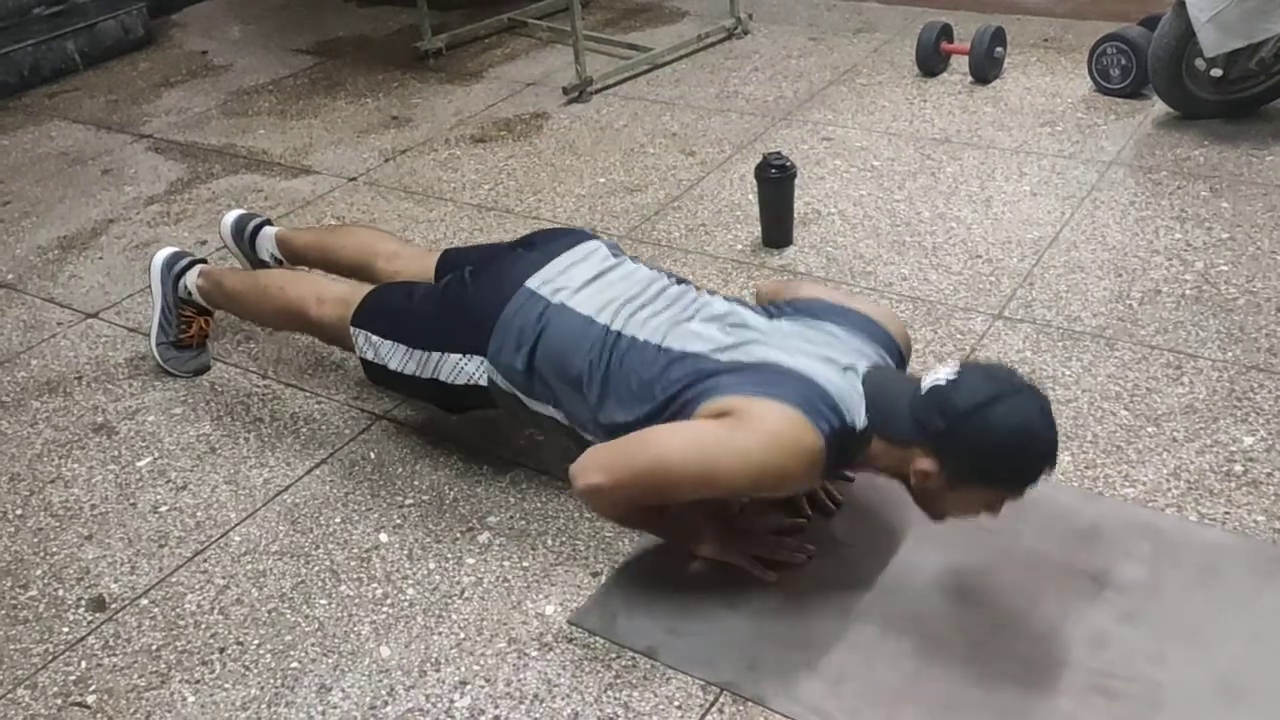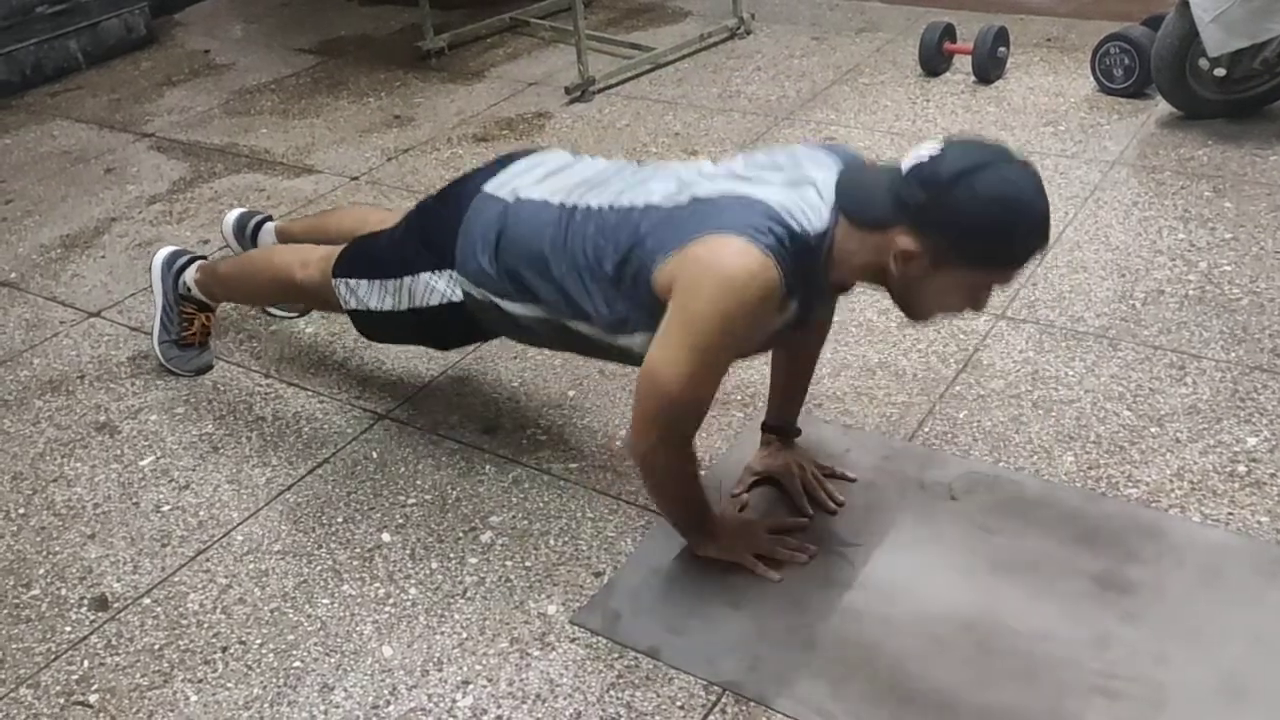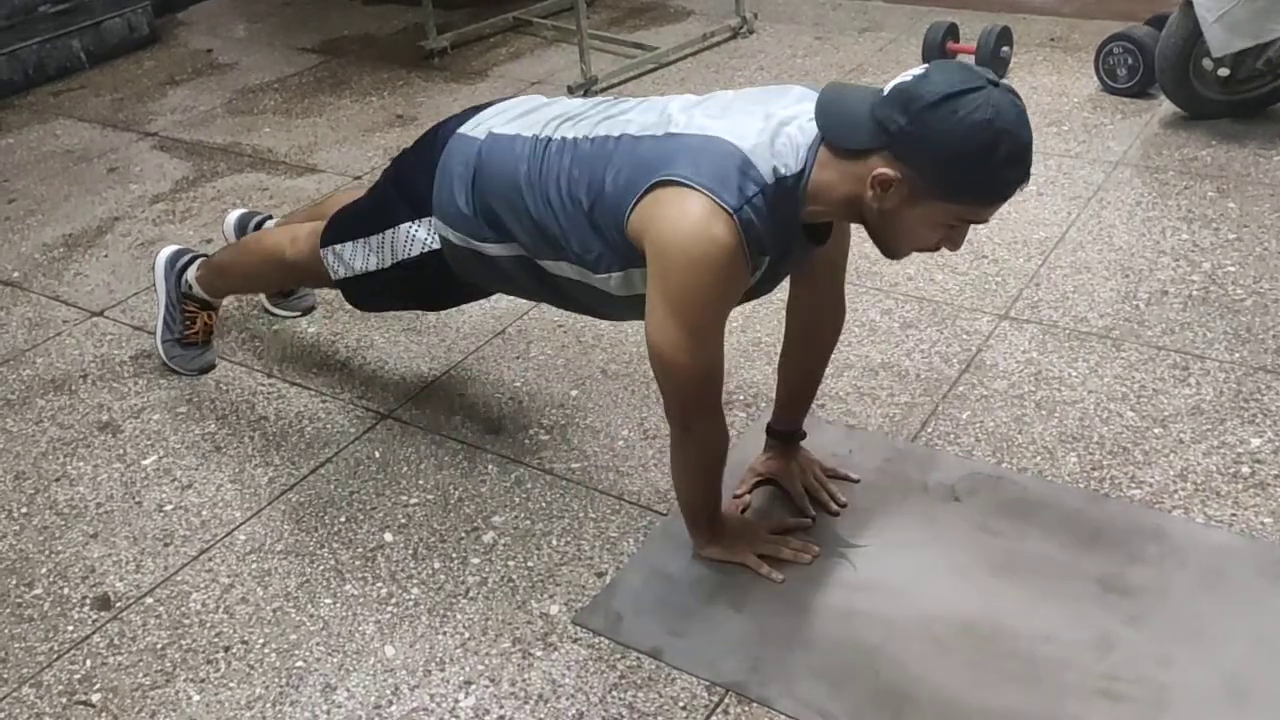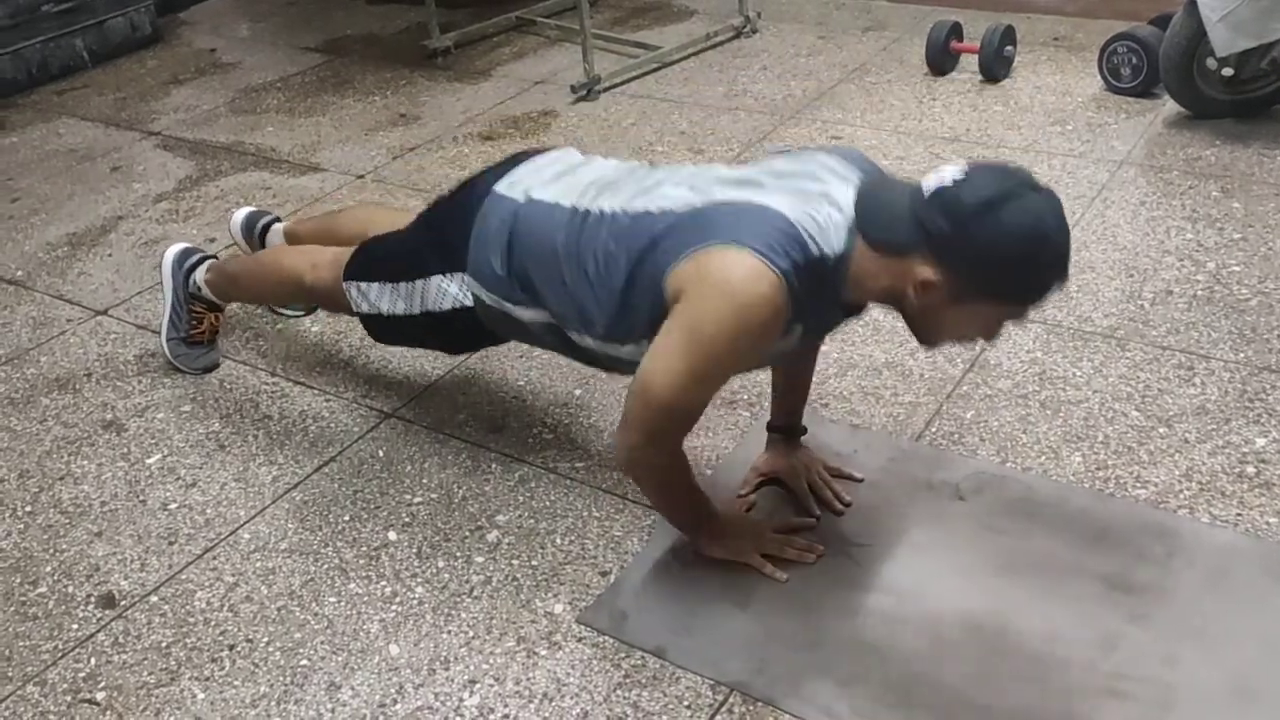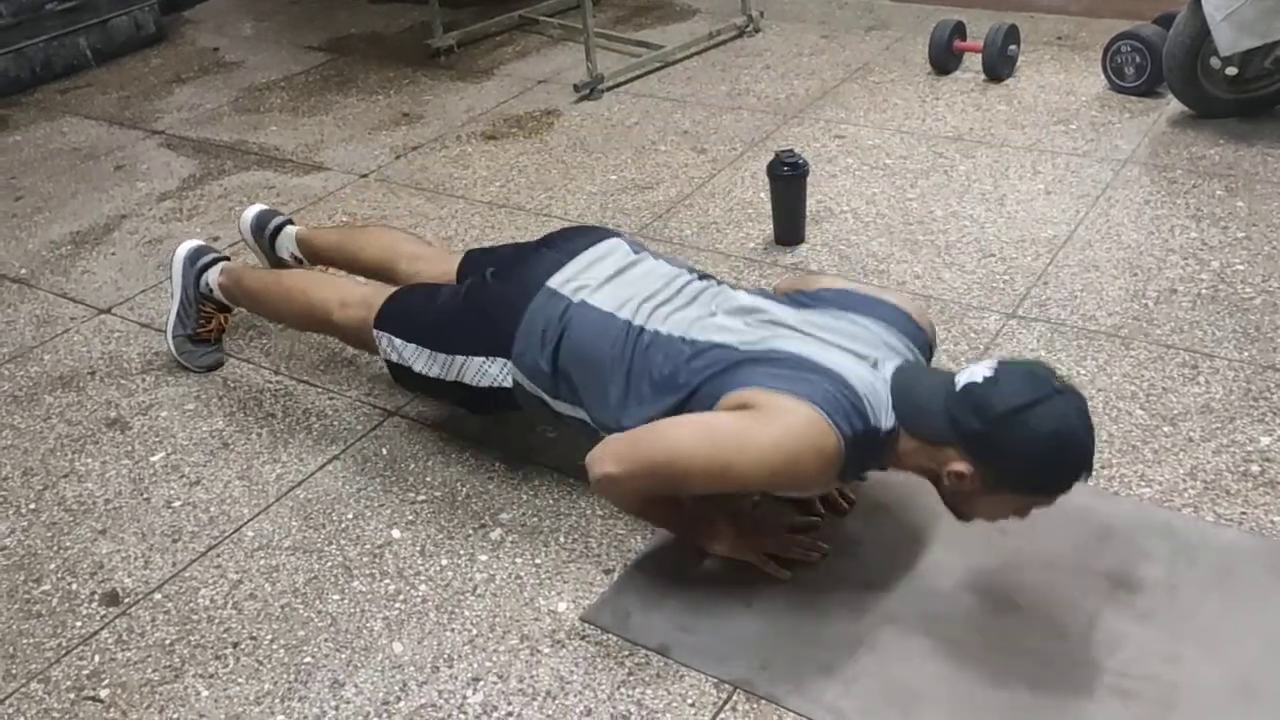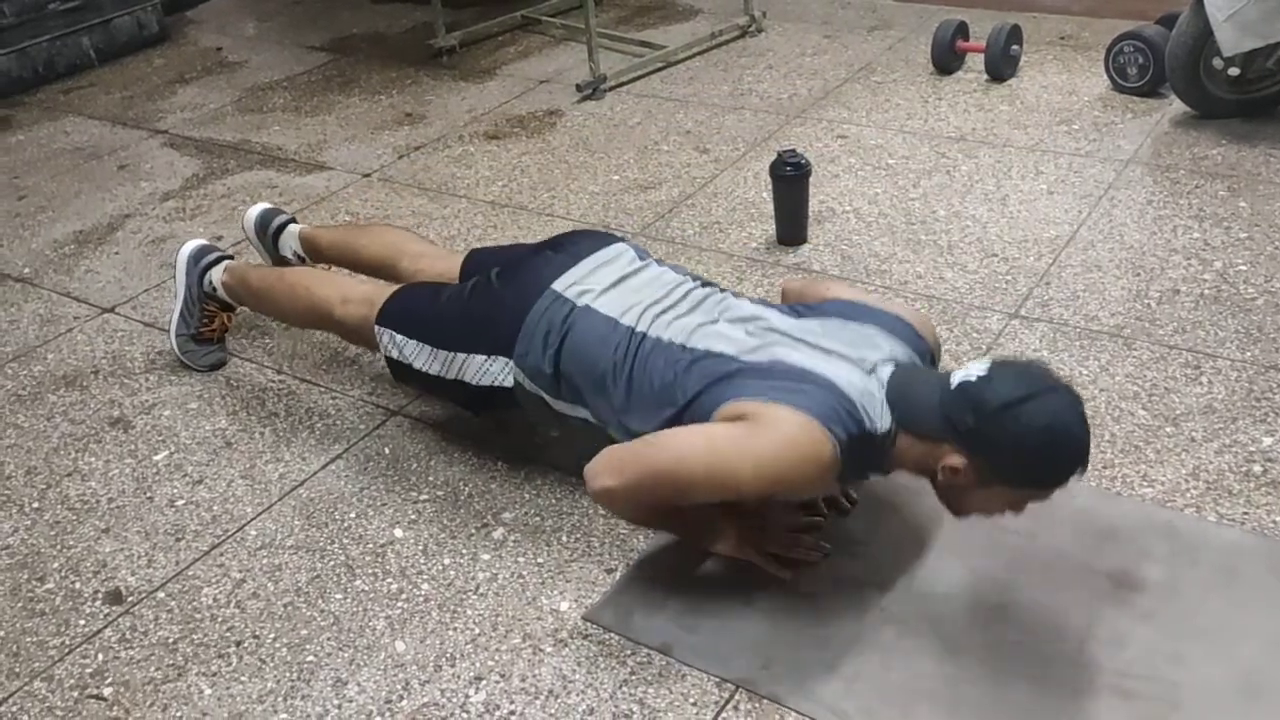
dt=0.4s
person 1, frame 1
left shoulder: (883, 342)
right shoulder: (785, 430)
right elbow: (596, 475)
right wrist: (701, 532)
left hip: (581, 269)
right hip: (512, 334)
left knee: (406, 271)
right knee: (342, 312)
left ankle: (265, 235)
right ankle: (193, 282)
person 1, frame 2
left shoulder: (856, 190)
right shoulder: (742, 272)
left elbow: (806, 307)
right elbow: (653, 438)
left wrist: (781, 439)
right wrist: (709, 532)
left hip: (549, 194)
right hip: (483, 249)
left knee: (387, 234)
right knee: (336, 282)
left ankle: (265, 231)
right ankle: (192, 281)
person 1, frame 3
left shoulder: (839, 137)
right shoulder: (706, 225)
left elbow: (818, 303)
right elbow: (693, 412)
left wrist: (786, 443)
right wrist: (712, 531)
left hip: (532, 144)
right hip: (464, 192)
left knee: (364, 223)
right knee: (323, 256)
left ankle: (262, 224)
right ankle: (196, 276)
person 1, frame 4
left shoulder: (870, 190)
right shoulder: (754, 291)
right elbow: (642, 440)
left wrist: (787, 437)
right wrist: (712, 531)
left hip: (562, 190)
right hip: (497, 250)
left knee: (403, 235)
right knee: (342, 279)
left ankle: (275, 229)
right ankle: (205, 276)
person 1, frame 5
left shoulder: (907, 330)
right shoulder: (805, 447)
right elbow: (613, 465)
right wrist: (716, 531)
left hip: (608, 269)
right hip: (544, 336)
left knee: (436, 270)
right knee: (368, 316)
left ankle: (286, 234)
right ankle: (213, 278)
person 1, frame 6
left shoulder: (912, 346)
right shoulder: (803, 442)
right elbow: (608, 476)
right wrist: (715, 528)
left hip: (609, 269)
right hip: (538, 336)
left knee: (432, 269)
right knee: (363, 310)
left ankle: (290, 232)
right ankle: (216, 277)
